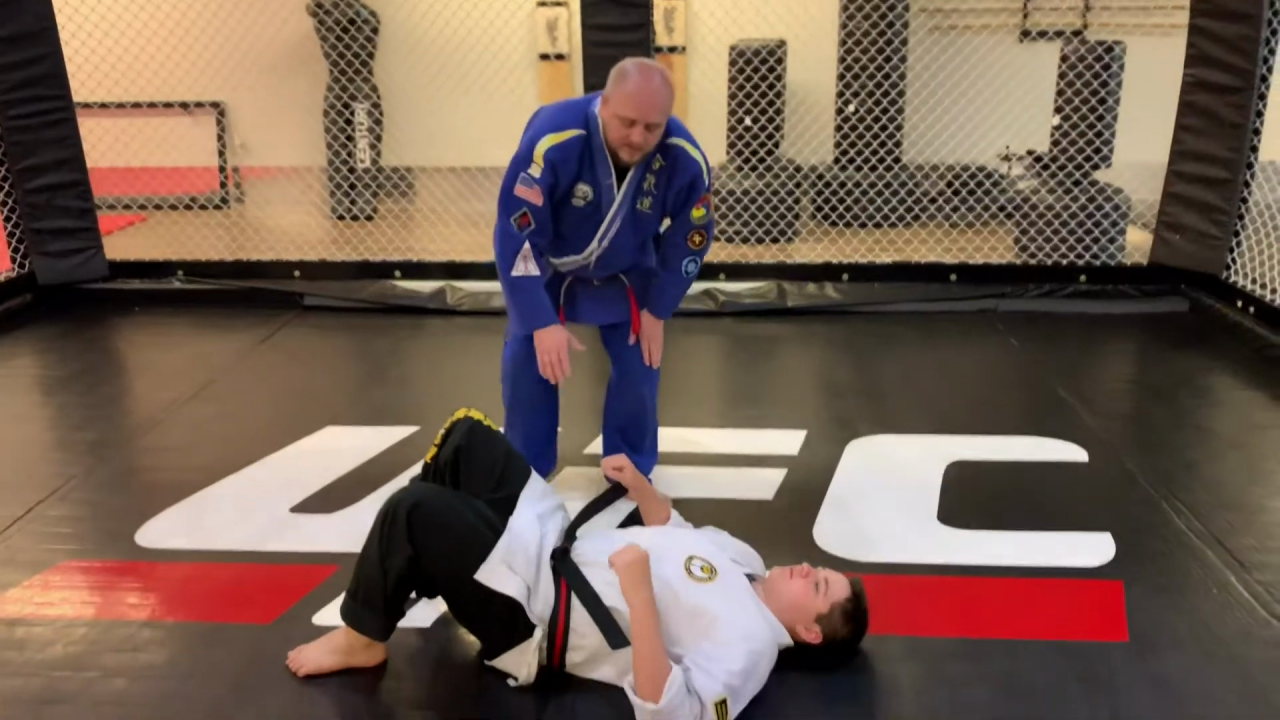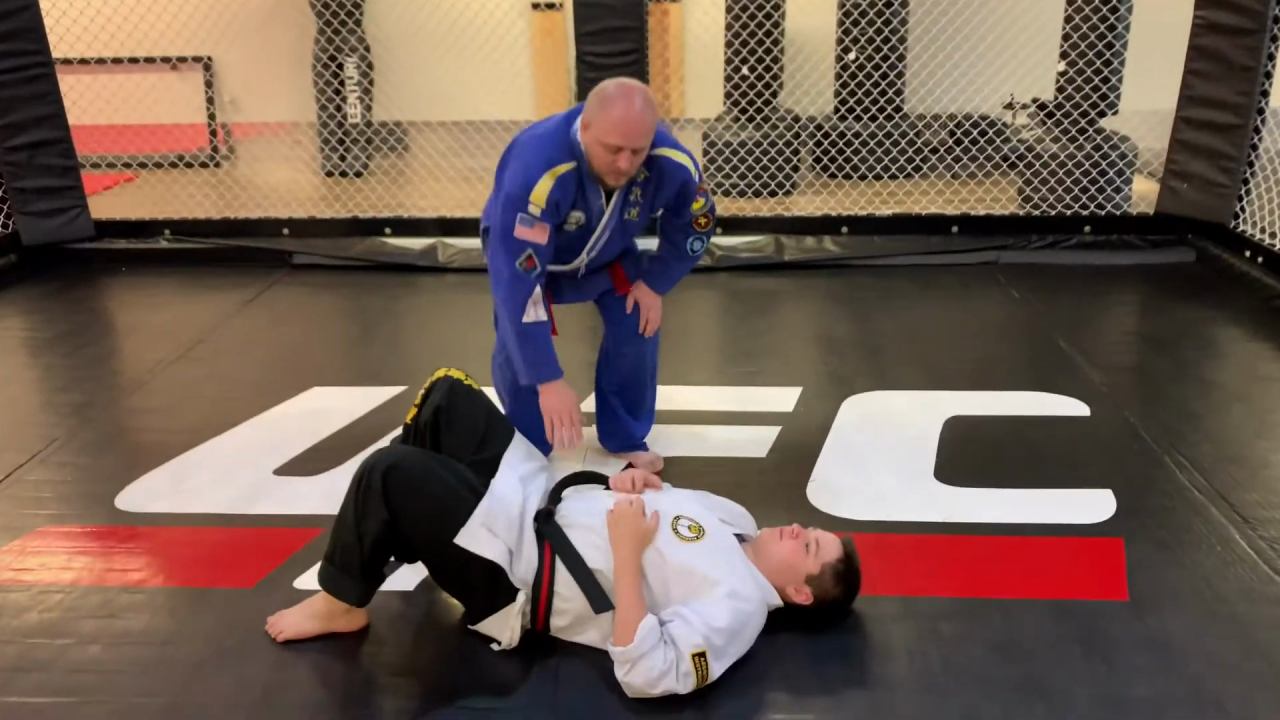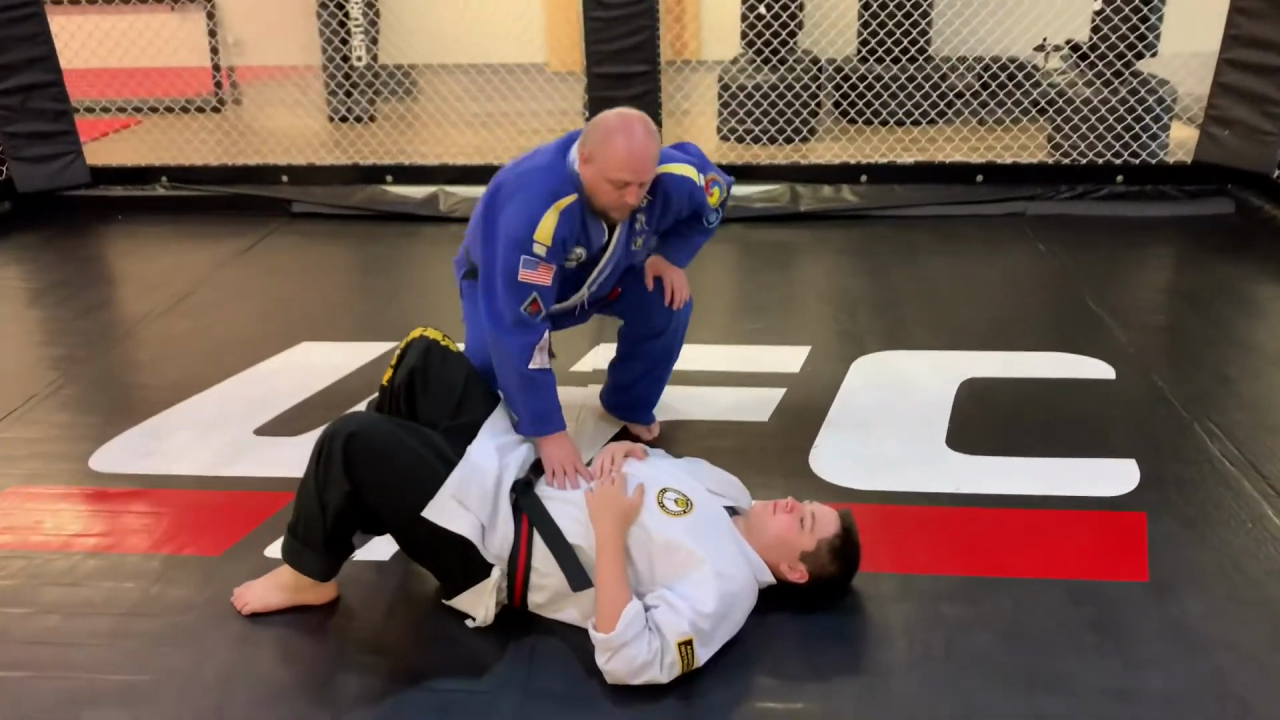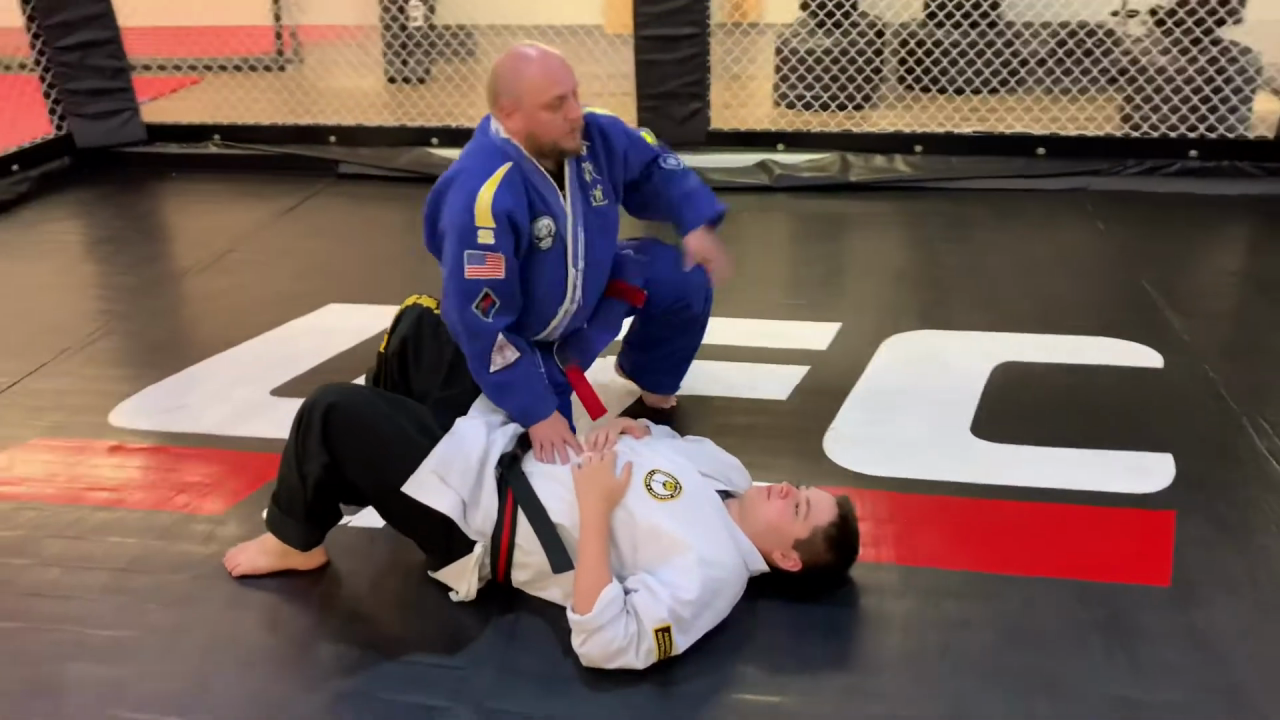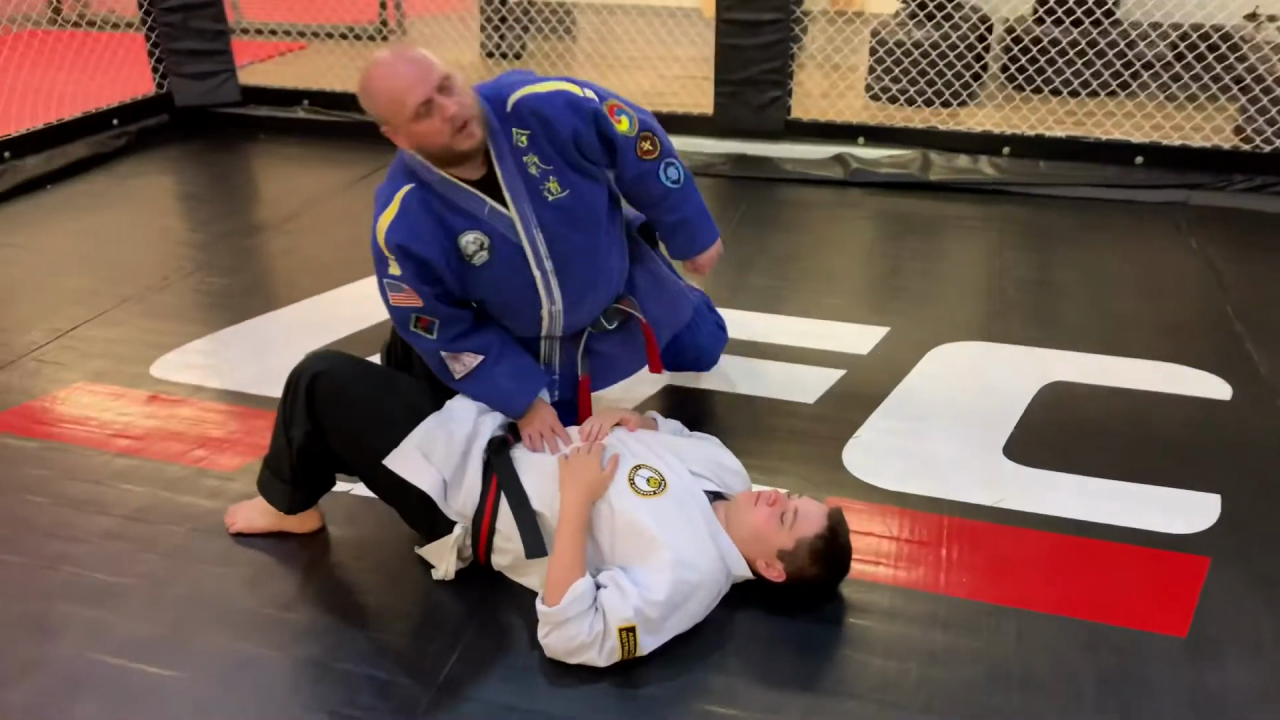
dt=0.5s
person 1, frame 1
left shoulder: (749, 644)
right shoulder: (745, 562)
right elbow: (676, 537)
left wrist: (640, 596)
right wrist: (641, 489)
left hip: (531, 617)
right hip: (558, 543)
left knee: (411, 513)
right knee: (468, 434)
left ankle: (361, 640)
right ankle: (403, 570)
person 1, frame 2
left shoulder: (737, 606)
right shoulder: (737, 523)
left elbow: (644, 672)
left wrist: (626, 550)
right wrist: (642, 480)
left hip: (513, 574)
right hip: (542, 501)
left knee: (388, 473)
right knee: (448, 394)
left ankle: (341, 604)
right ankle: (392, 533)
person 1, frame 3
left shoulder: (725, 586)
right shoulder: (730, 494)
left elbow: (627, 661)
right elbow: (659, 472)
left wrist: (609, 530)
right wrist: (627, 450)
left hip: (489, 546)
right hip: (519, 468)
left knee: (350, 442)
right knee: (425, 355)
left ankle: (309, 575)
right ankle: (368, 495)
person 1, frame 4
left shoulder: (711, 573)
right shoulder: (728, 474)
left elbow: (605, 645)
right elbow: (662, 443)
left wrist: (594, 508)
right wrist: (626, 426)
left hip: (475, 514)
right hip: (511, 441)
left knee: (331, 412)
left ankle: (294, 543)
right ankle: (367, 453)
person 1, frame 5
left shoulder: (689, 572)
right shoulder: (726, 472)
left elbow: (570, 637)
right elbow: (668, 434)
left wrist: (575, 501)
right wrist: (631, 419)
left hip: (467, 495)
right hip: (509, 426)
left knee: (321, 381)
left ankle: (287, 507)
right ankle: (395, 405)
person 2, frame 1
left shoulder: (685, 160)
right shoulder: (553, 139)
left elbow: (689, 241)
right elbow: (515, 234)
left wrist: (656, 310)
right wrist: (541, 322)
left hip: (626, 277)
right hip: (548, 271)
left knee: (638, 372)
right knee: (527, 366)
person 2, frame 2
left shoulder: (671, 162)
right shoulder: (536, 167)
left elbow: (694, 224)
right elbow: (518, 277)
left wrist: (655, 282)
right wrist: (548, 381)
left hip: (608, 249)
right hip: (522, 242)
left knee: (637, 325)
right knee: (519, 346)
left ankle: (625, 437)
person 2, frame 3
left shoulder: (670, 176)
right shoulder: (532, 207)
left elbow: (714, 185)
right elbow: (517, 328)
left wrist: (672, 256)
right wrist: (549, 433)
right hip: (501, 274)
left knee: (666, 306)
right knee: (491, 356)
left ankle: (629, 404)
person 2, frame 4
left shoulder: (593, 132)
right shoulder: (483, 197)
left elbow: (652, 166)
right elbow: (482, 323)
left wrist: (695, 222)
right wrist: (536, 414)
right hip: (520, 340)
left knee: (687, 278)
right knee: (549, 458)
left ankle: (650, 374)
person 2, frame 5
left shoulder: (541, 107)
right shoulder: (403, 221)
left elbow: (641, 148)
right elbow: (443, 331)
left wrist: (693, 235)
right wrist: (522, 403)
left hip: (623, 280)
right hip: (534, 344)
left knee: (703, 348)
right knee: (548, 451)
